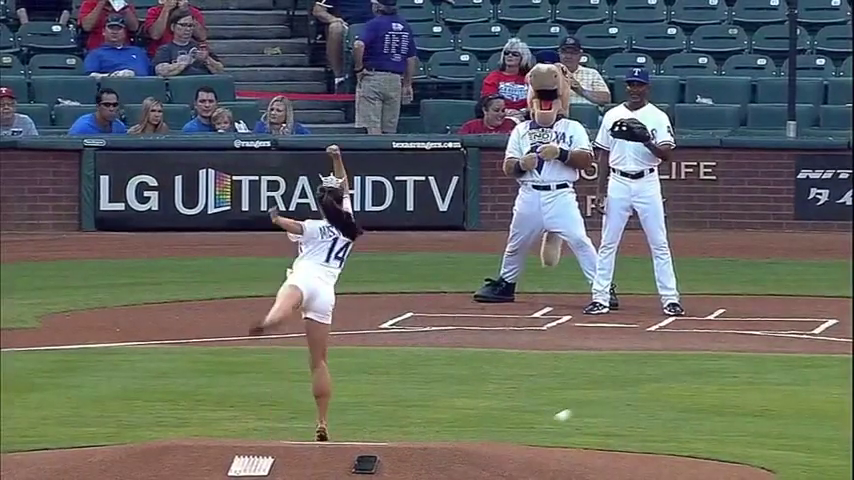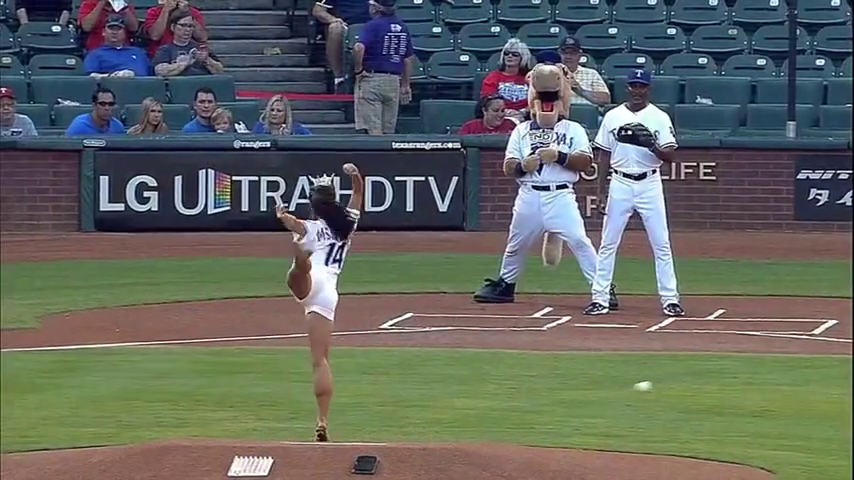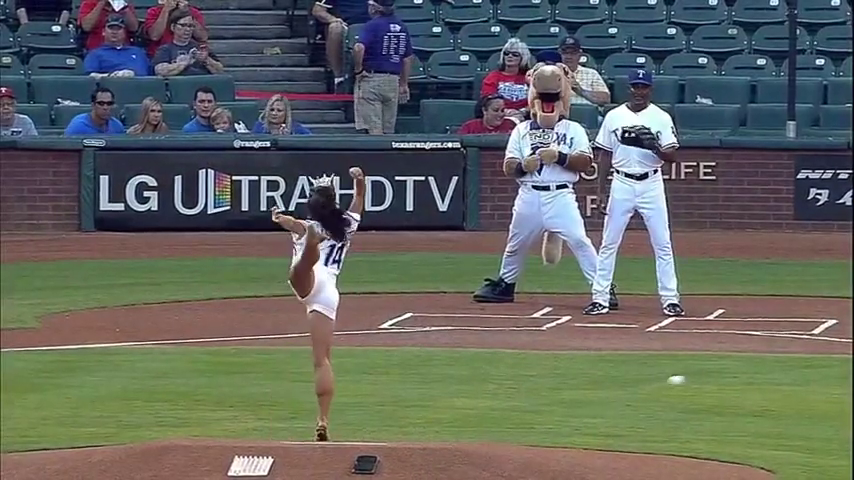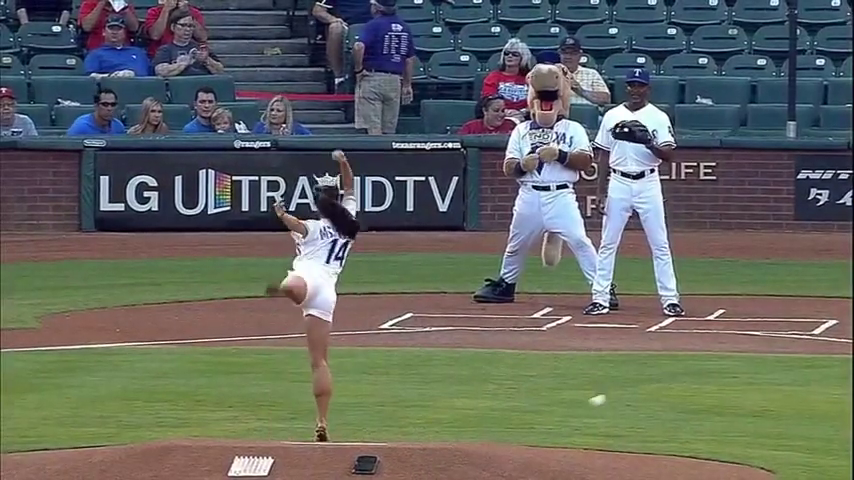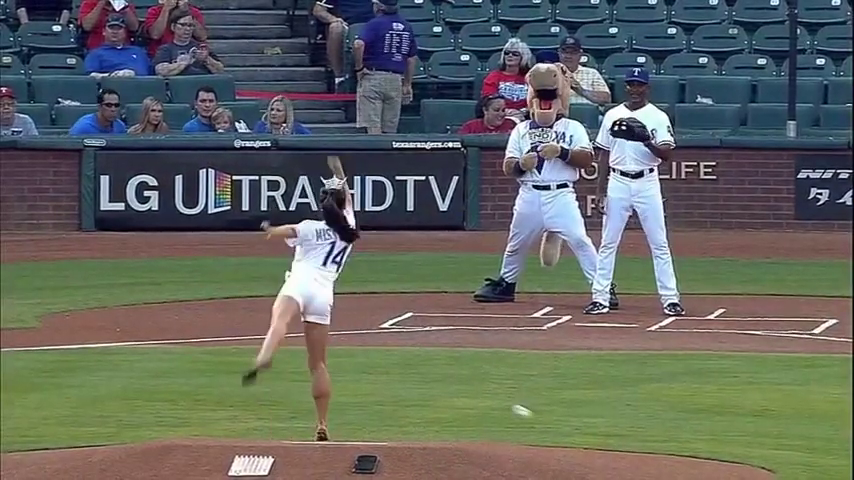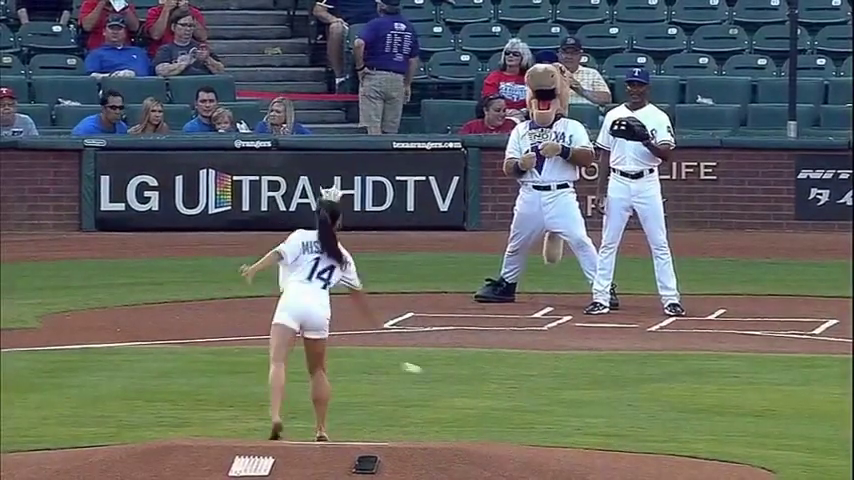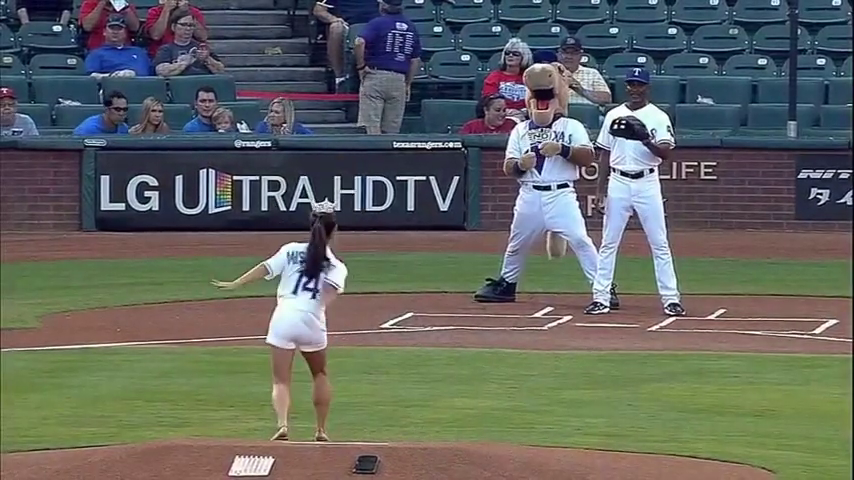
dt=0.1s
person 1, frame 1
left shoulder: (315, 227)
right shoulder: (348, 225)
left elbow: (295, 226)
right elbow: (345, 187)
left wrist: (277, 219)
right wrist: (337, 158)
left hip: (302, 280)
right hip: (325, 293)
left knee: (284, 305)
right knee: (318, 362)
left ankle: (268, 321)
right ankle: (322, 425)
person 1, frame 2
left shoulder: (311, 229)
right shoulder: (346, 225)
left elbow: (298, 225)
right elbow: (357, 196)
left wrist: (285, 217)
right wrist: (356, 176)
left hip: (309, 283)
right hip: (328, 294)
right knee: (320, 361)
left ankle: (302, 261)
right ankle: (323, 424)
person 1, frame 3
left shoulder: (310, 228)
right shoulder: (346, 226)
left elbow: (296, 225)
right elbow: (359, 199)
left wrist: (283, 219)
right wrist: (359, 179)
left hip: (311, 282)
right hip: (329, 294)
right knee: (322, 361)
left ankle: (308, 256)
right ankle: (323, 423)
person 1, frame 4
left shoulder: (316, 226)
right shoulder: (348, 225)
left elbow: (297, 226)
right elbow: (348, 189)
left wrist: (283, 216)
right wrist: (343, 164)
left hip: (306, 278)
right hip: (327, 292)
right knee: (319, 361)
left ankle: (285, 288)
right ankle: (323, 424)
person 1, frame 5
left shoulder: (311, 228)
right shoulder: (347, 230)
left elbow: (289, 230)
right elbow: (346, 200)
left wrist: (271, 230)
right wrist: (339, 173)
left hip: (299, 284)
right hip: (323, 296)
right knee: (318, 364)
left ankle: (262, 360)
right ankle: (322, 425)
person 1, frame 6
left shoulder: (300, 237)
right shoulder: (342, 255)
left elbow: (278, 254)
right elbow: (356, 291)
left wrist: (252, 269)
right wrist: (369, 315)
left hip: (292, 303)
right hip: (318, 310)
left knee: (277, 361)
right knee: (318, 371)
left ankle: (275, 417)
right ankle: (321, 431)
person 1, frame 7
left shoulder: (290, 250)
right shoulder: (337, 266)
left elbow: (264, 268)
right elbow: (330, 295)
left wrist: (234, 284)
right wrist: (319, 312)
left hip: (284, 319)
right hip: (312, 324)
left knee: (282, 382)
right knee: (320, 375)
left ankle: (283, 425)
right ankle: (322, 431)
person 2, frame 1
left shoulder: (658, 117)
right shoulder: (612, 115)
left elbow: (667, 154)
right elbow: (604, 154)
left wrist: (648, 142)
right wrist: (600, 189)
left hip: (647, 184)
right hip: (618, 184)
left knee: (659, 244)
right knee: (608, 243)
left ankle: (670, 299)
right ankle: (600, 298)
person 2, frame 2
left shoulder: (660, 117)
right shoulder: (612, 116)
left elbow: (670, 156)
right elbow: (605, 155)
left wrist: (652, 146)
right wrist: (601, 189)
left hip: (650, 185)
right hip: (620, 185)
left knee: (661, 244)
right knee: (608, 244)
left ankle: (670, 299)
right ankle: (599, 298)
person 2, frame 3
left shoulder: (662, 118)
right shoulder: (614, 116)
left elbow: (672, 156)
right elbow: (605, 155)
left wrist: (655, 148)
right wrist: (601, 190)
left hip: (651, 185)
right hip: (621, 185)
left knee: (662, 244)
right knee: (609, 244)
left ankle: (670, 299)
right ankle: (600, 298)
person 2, frame 4
left shoulder: (659, 117)
right shoulder: (612, 116)
left elbow: (669, 155)
right elbow: (604, 155)
left wrist: (649, 144)
right wrist: (601, 189)
left hip: (648, 184)
right hip: (618, 184)
left knee: (660, 244)
right knee: (608, 243)
left ankle: (670, 299)
right ankle: (600, 299)
person 2, frame 5
left shoulder: (658, 117)
right shoulder: (612, 115)
left elbow: (667, 154)
right elbow: (604, 154)
left wrist: (648, 142)
right wrist: (600, 189)
left hip: (647, 184)
right hip: (618, 184)
left knee: (659, 244)
right knee: (608, 243)
left ankle: (670, 298)
right ankle: (600, 298)
person 2, frame 6
left shoulder: (659, 117)
right shoulder: (612, 115)
left elbow: (666, 154)
right elbow: (605, 154)
left wrist: (646, 141)
right wrist: (600, 189)
left hip: (647, 184)
right hip: (618, 184)
left knee: (659, 243)
right knee: (608, 243)
left ankle: (670, 299)
right ankle: (600, 298)
person 2, frame 7
left shoulder: (659, 117)
right shoulder: (613, 115)
left elbow: (665, 153)
right elbow: (605, 154)
left wrist: (646, 140)
right wrist: (600, 189)
left hip: (647, 184)
right hip: (618, 184)
left knee: (659, 243)
right knee: (608, 243)
left ankle: (670, 298)
right ankle: (600, 298)
person 3, frame 1
left shoulder: (572, 127)
right shoulder: (521, 129)
left elbow: (586, 159)
right elbow: (507, 167)
left wrist: (560, 153)
right wrist: (521, 164)
left hip: (560, 195)
right hip: (528, 196)
left knee: (578, 240)
right knee: (516, 243)
right ankle: (504, 284)
person 3, frame 2
left shoulder: (573, 129)
right shoulder: (521, 130)
left elbow: (586, 161)
right elbow: (508, 168)
left wrist: (559, 156)
right wrist: (522, 165)
left hip: (560, 196)
right hip: (528, 196)
left knee: (578, 240)
right knee: (516, 244)
right ankle: (504, 284)
person 3, frame 3
left shoulder: (573, 128)
right shoulder: (521, 130)
left elbow: (586, 162)
right elbow: (508, 167)
left wrist: (559, 156)
right wrist: (522, 166)
left hip: (560, 196)
right hip: (528, 196)
left knee: (578, 240)
right knee: (516, 244)
right ankle: (504, 285)
person 3, frame 4
left shoulder: (573, 128)
right shoulder: (521, 130)
left elbow: (586, 160)
right elbow: (508, 168)
left wrist: (559, 154)
right wrist: (521, 165)
left hip: (560, 196)
right hip: (529, 196)
left knee: (578, 240)
right knee: (516, 244)
right ankle: (505, 285)
person 3, frame 5
left shoulder: (572, 126)
right shoulder: (521, 128)
left elbow: (587, 158)
right elbow: (508, 167)
left wrist: (561, 150)
right wrist: (520, 163)
left hip: (560, 195)
right hip: (529, 195)
left knee: (579, 239)
right knee: (516, 243)
left ankle: (603, 288)
right ankle: (504, 285)
person 3, frame 6
left shoulder: (572, 126)
right shoulder: (521, 129)
left elbow: (588, 157)
right elbow: (508, 167)
left wrist: (562, 149)
right wrist: (520, 164)
left hip: (561, 196)
right hip: (529, 197)
left knee: (579, 240)
right knee: (517, 244)
right ankle: (505, 285)
person 3, frame 7
left shoulder: (572, 126)
right shoulder: (520, 129)
left elbow: (588, 156)
right elbow: (508, 167)
left wrist: (562, 149)
right wrist: (520, 165)
left hip: (561, 195)
right hip: (529, 196)
left knee: (580, 240)
right knee: (517, 243)
right ankle: (505, 285)
person 4, frame 1
left shoulder: (375, 24)
right shoulder: (405, 26)
left elbow: (359, 45)
right elbow: (411, 59)
left wrist: (359, 68)
right wrist: (407, 84)
left hip: (373, 78)
right hip: (395, 80)
left knee: (372, 126)
right knee: (389, 130)
person 4, frame 2
left shoulder: (374, 25)
right shoulder: (402, 27)
left elbow: (359, 47)
right elbow: (409, 58)
left wrist: (358, 70)
right wrist: (405, 84)
left hip: (371, 79)
right hip: (393, 81)
left knee: (373, 128)
right knee: (388, 131)
person 4, frame 3
left shoulder: (373, 25)
right shoulder: (402, 27)
left elbow: (359, 48)
right elbow: (408, 58)
left wrist: (358, 70)
right wrist: (404, 84)
left hip: (371, 79)
right hip: (392, 81)
left knee: (374, 128)
right knee: (388, 131)
person 4, frame 4
left shoulder: (374, 25)
right shoulder: (404, 27)
left elbow: (358, 47)
right elbow: (410, 59)
left wrist: (358, 69)
right wrist: (407, 84)
left hip: (372, 78)
right hip: (394, 81)
left knee: (373, 127)
right knee: (389, 131)
person 4, frame 5
left shoulder: (375, 23)
right shoulder: (406, 26)
left elbow: (358, 44)
right elbow: (412, 58)
left wrist: (359, 67)
right wrist: (407, 84)
left hip: (373, 77)
right hip: (396, 80)
left knee: (373, 126)
right knee: (390, 130)
person 4, frame 6
left shoulder: (377, 23)
right shoulder: (409, 27)
left elbow: (358, 44)
right elbow: (414, 59)
left wrist: (360, 67)
right wrist: (407, 84)
left hip: (375, 77)
right hip: (397, 80)
left knee: (373, 127)
right knee: (391, 130)
person 4, frame 7
left shoulder: (378, 23)
right shoulder: (411, 27)
left elbow: (359, 42)
right elbow: (415, 60)
left wrist: (360, 66)
right wrist: (407, 84)
left hip: (376, 77)
right hip: (399, 80)
left knee: (372, 126)
right knee: (392, 130)
